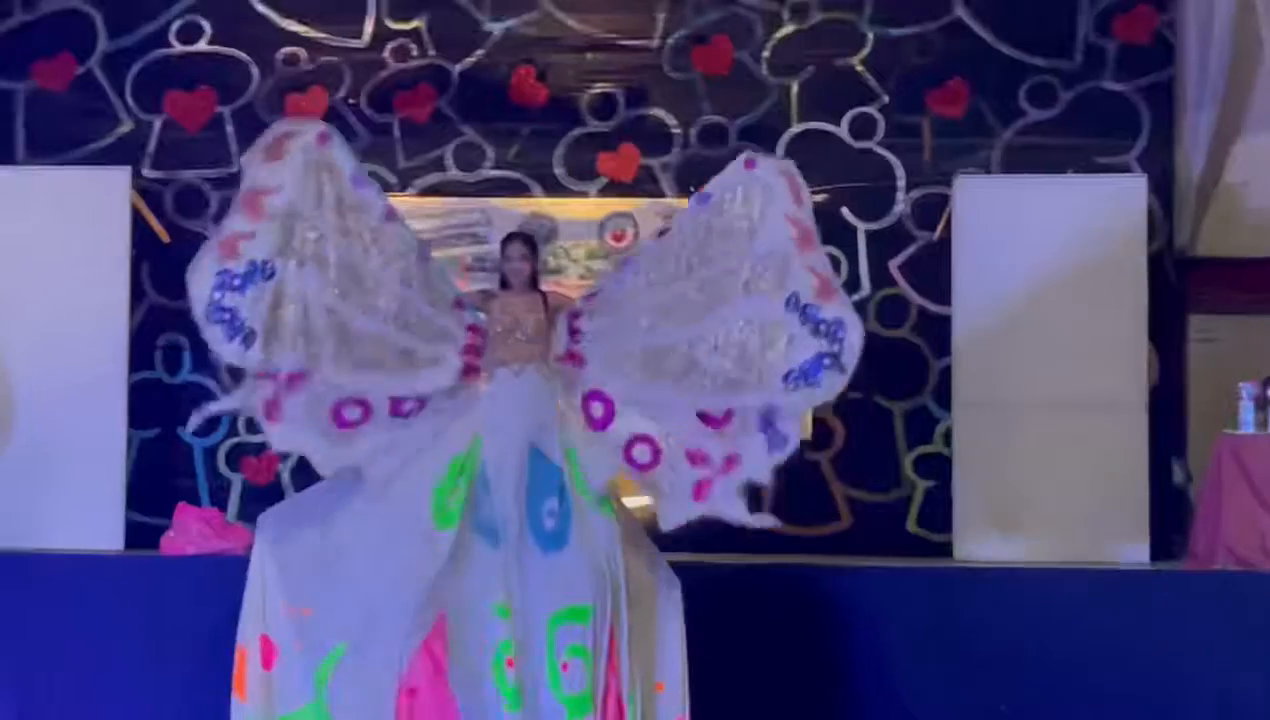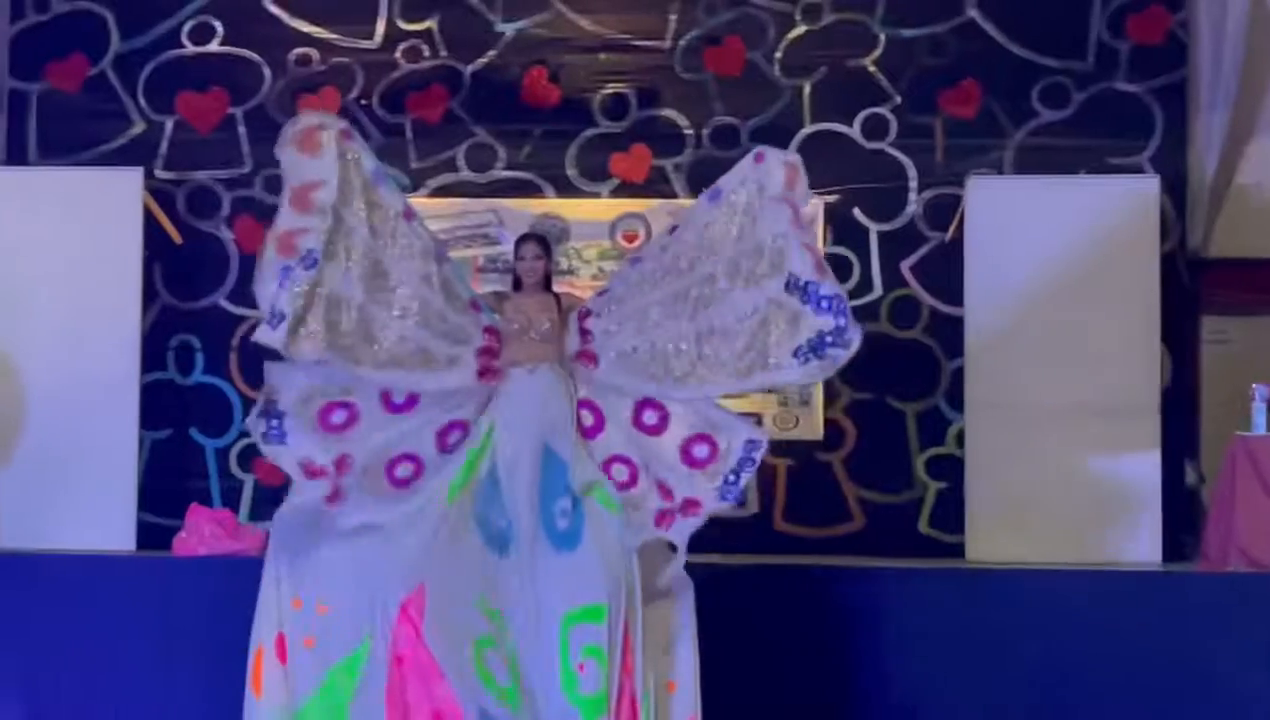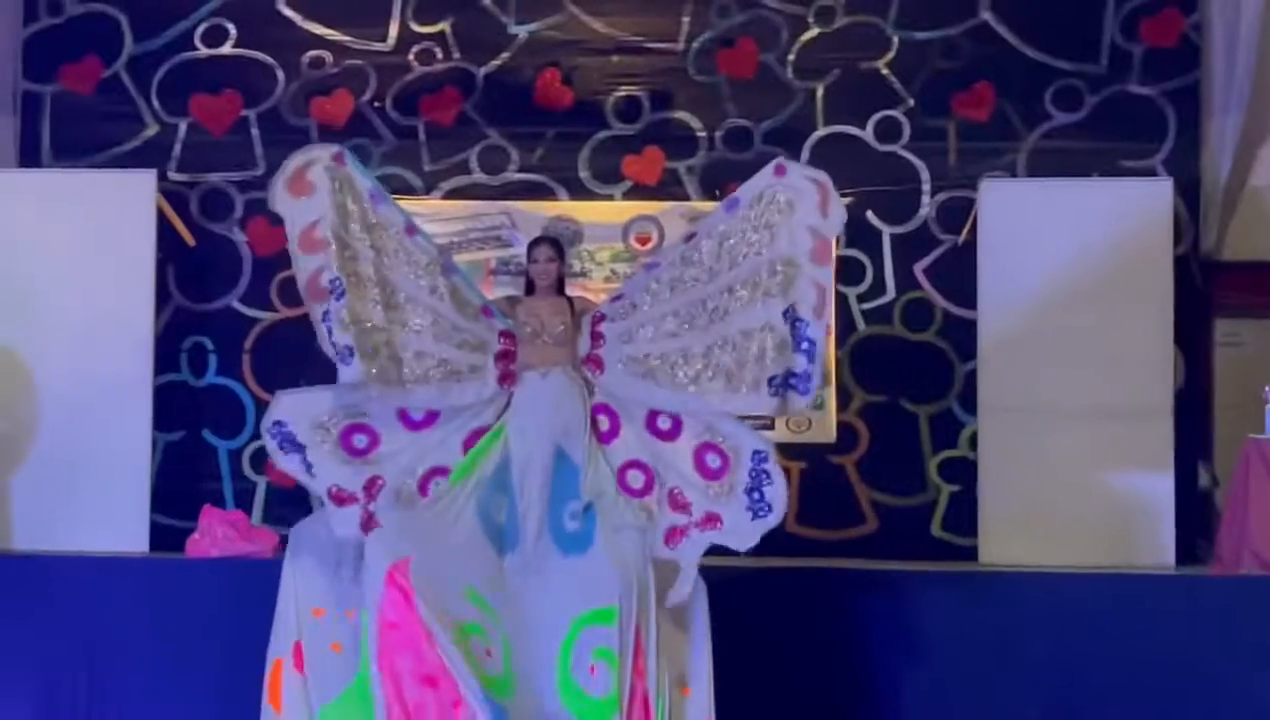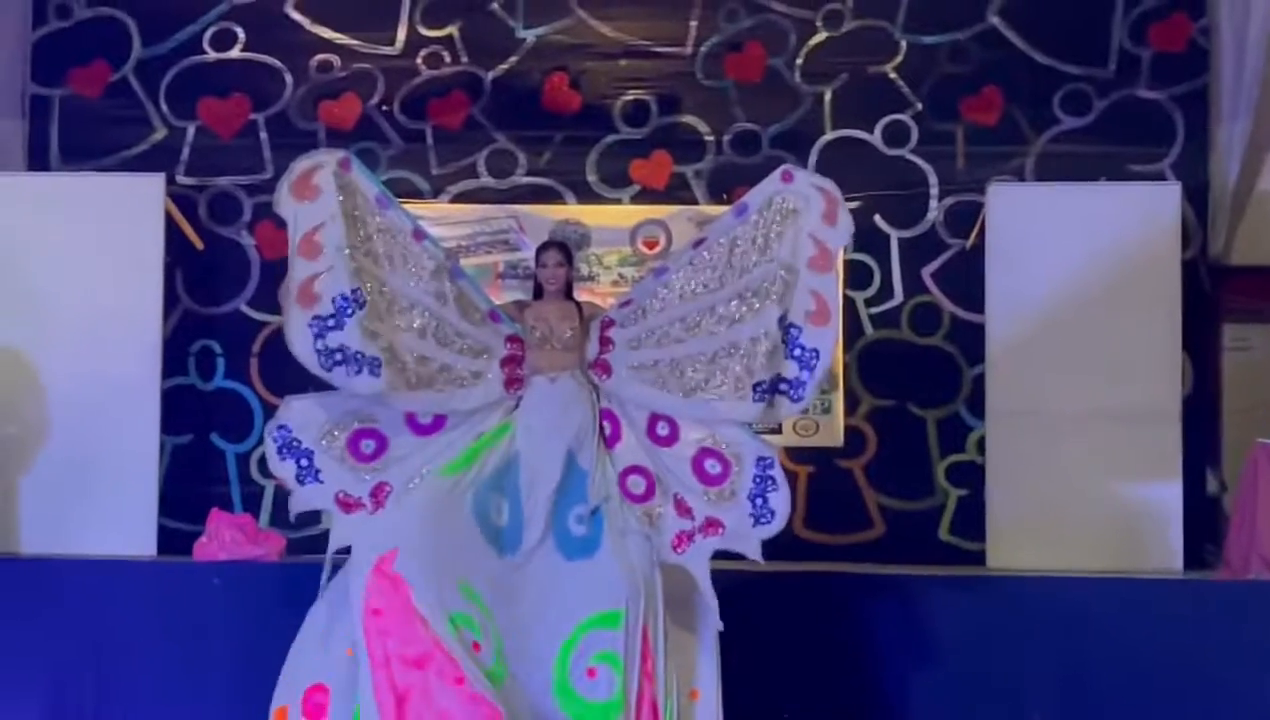
dt=0.3s
person 1, frame 1
left shoulder: (558, 306)
right shoulder: (479, 305)
left elbow: (632, 298)
right elbow: (409, 283)
left hip: (546, 418)
right hip: (491, 419)
left knee: (552, 537)
right knee: (487, 534)
person 1, frame 2
left shoulder: (573, 306)
right shoulder: (493, 304)
left elbow: (642, 295)
right elbow: (431, 288)
left hip: (559, 417)
right hip: (508, 417)
left knee: (566, 541)
right knee: (501, 531)
person 1, frame 3
left shoulder: (585, 310)
right shoulder: (506, 309)
left elbow: (649, 307)
right elbow: (443, 296)
left hip: (573, 420)
right hip: (521, 421)
left knee: (580, 541)
right knee: (510, 526)
person 1, frame 4
left shoulder: (593, 315)
right shoulder: (515, 313)
left elbow: (661, 305)
left hip: (581, 423)
right hip: (528, 424)
left knee: (584, 548)
